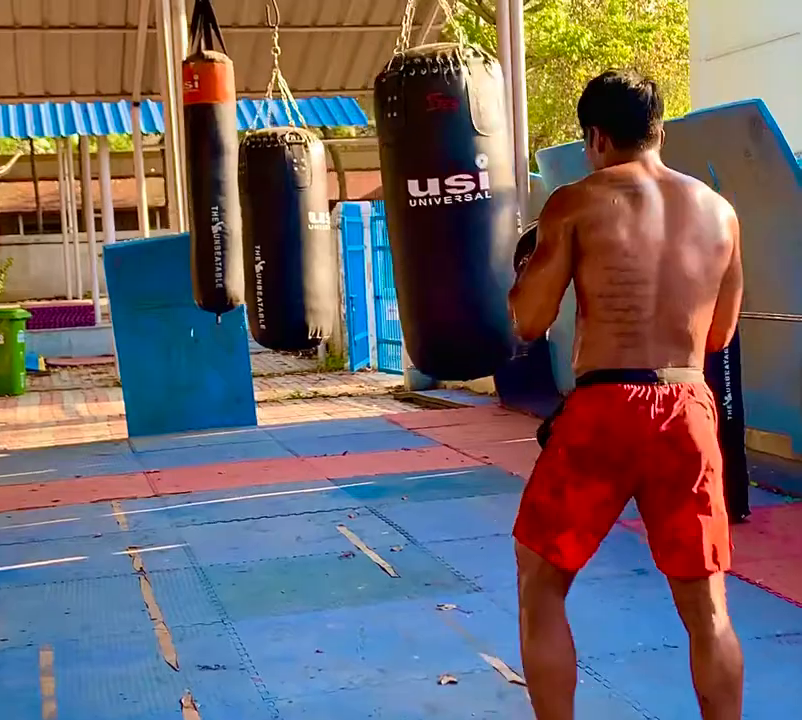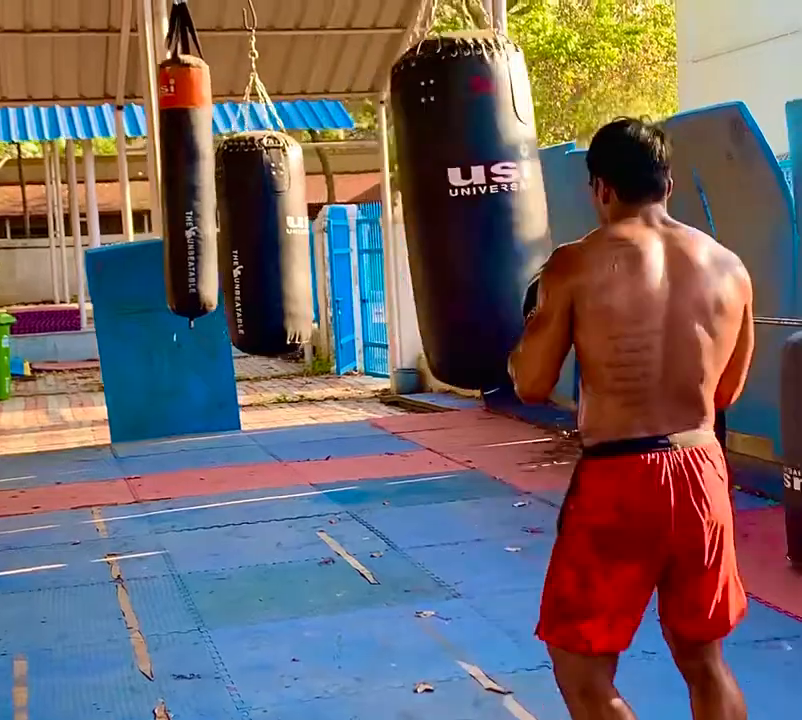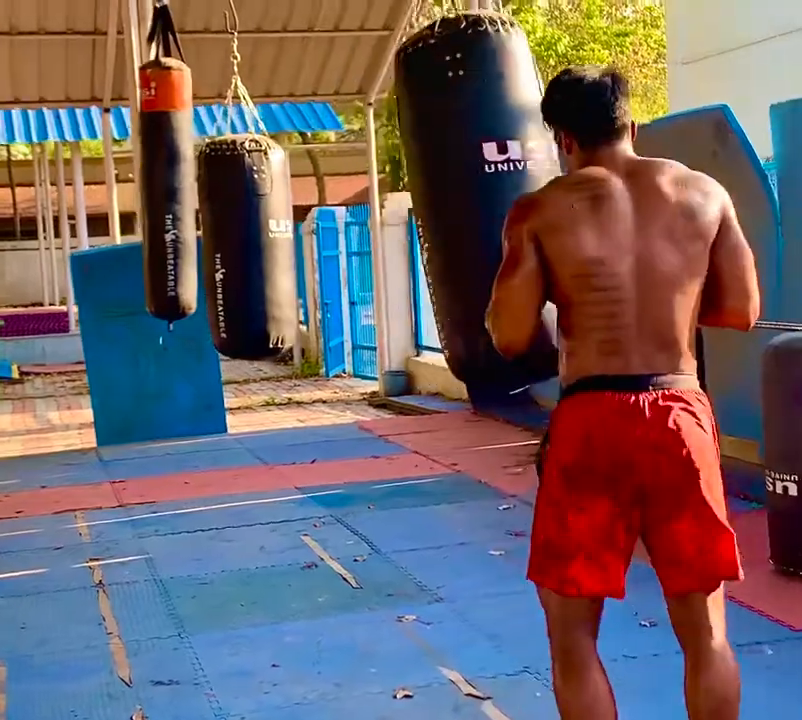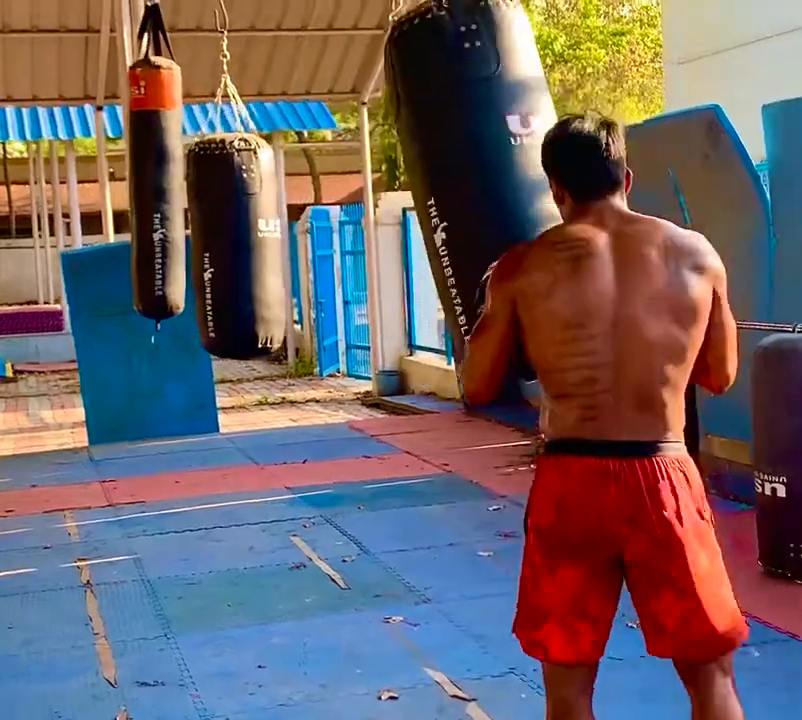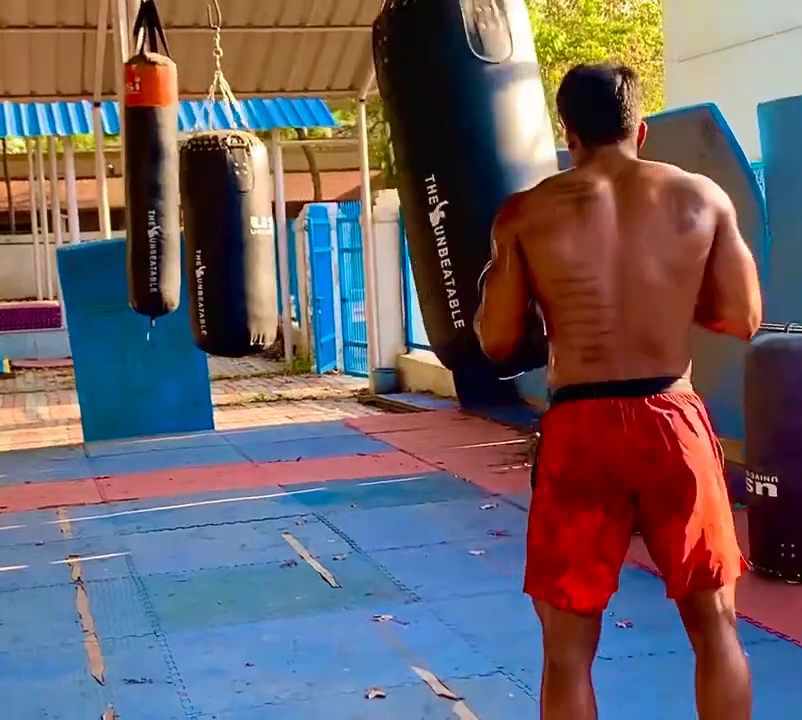
dt=0.2s
person 1, frame 1
left shoulder: (576, 202)
right shoulder: (718, 211)
left elbow: (530, 321)
right elbow: (719, 335)
left wrist: (525, 270)
left hip: (604, 411)
right hip: (688, 411)
left knee: (540, 589)
right knee: (706, 607)
person 1, frame 2
left shoulder: (573, 266)
right shoulder: (728, 266)
left elbow: (531, 386)
right elbow: (727, 390)
left wrist: (536, 321)
left hip: (616, 481)
right hip: (699, 475)
right knee: (703, 659)
person 1, frame 3
left shoulder: (539, 209)
right shoulder: (703, 193)
left elbow: (511, 337)
right elbow: (743, 312)
left wrist: (506, 280)
left hip: (592, 424)
right hip: (680, 419)
left knee: (571, 631)
right knee: (703, 624)
person 1, frame 4
left shoulder: (521, 270)
right shoulder: (695, 254)
left elbow: (477, 389)
right elbow: (720, 375)
left wrist: (489, 316)
left hip: (572, 486)
right hip: (662, 480)
right knee: (709, 669)
person 1, frame 5
left shoulder: (524, 213)
right shoulder: (702, 197)
left elbow: (496, 341)
right elbow: (743, 319)
left wrist: (520, 279)
left hip: (582, 430)
right hip: (674, 422)
left knee: (568, 645)
right knee: (712, 620)
